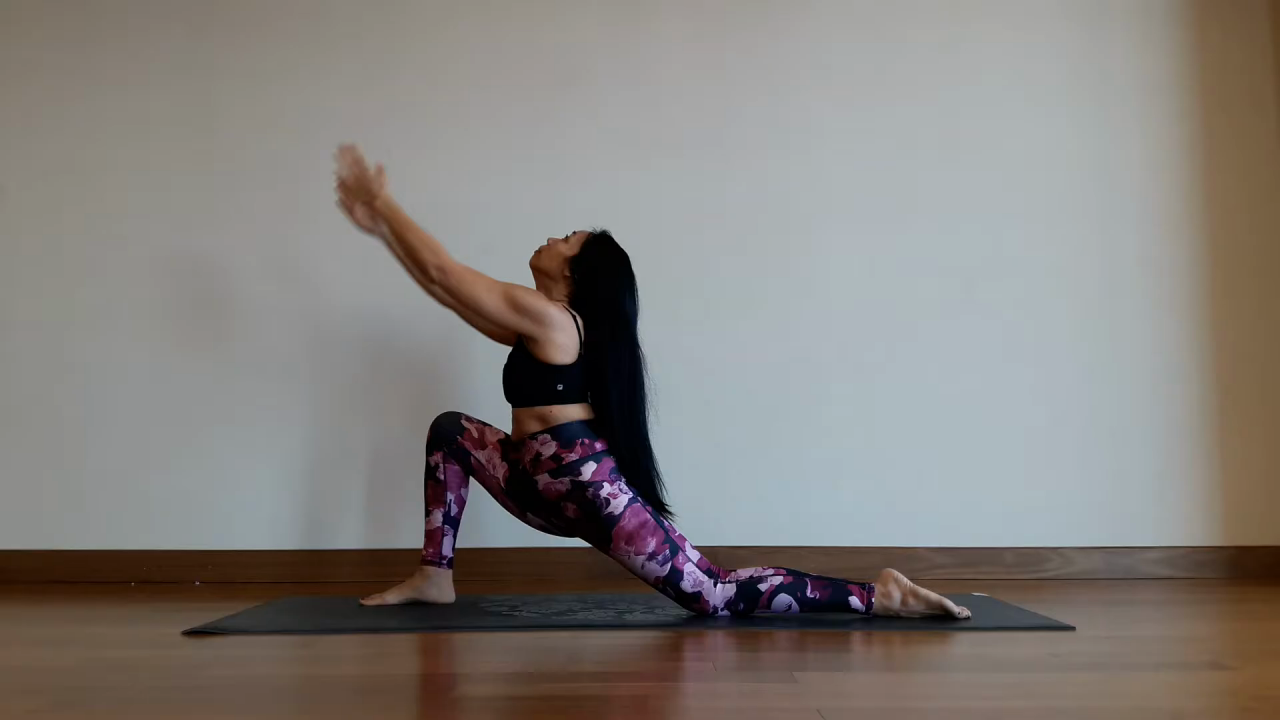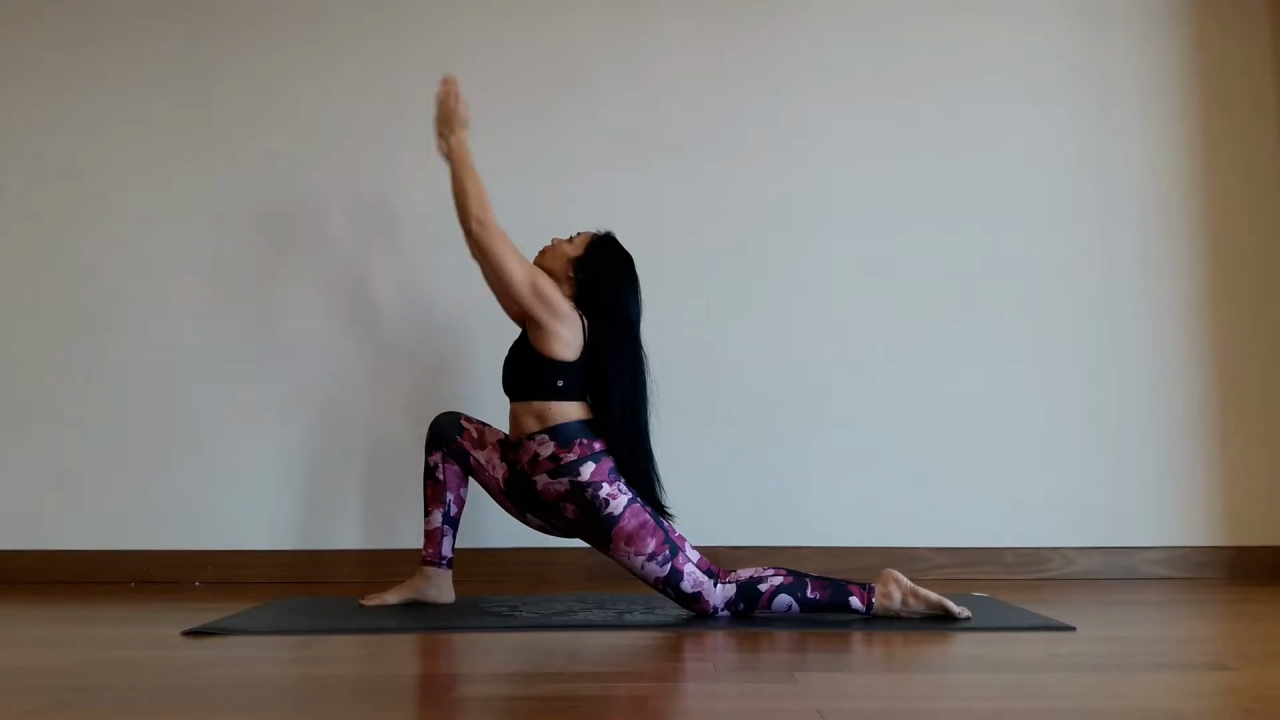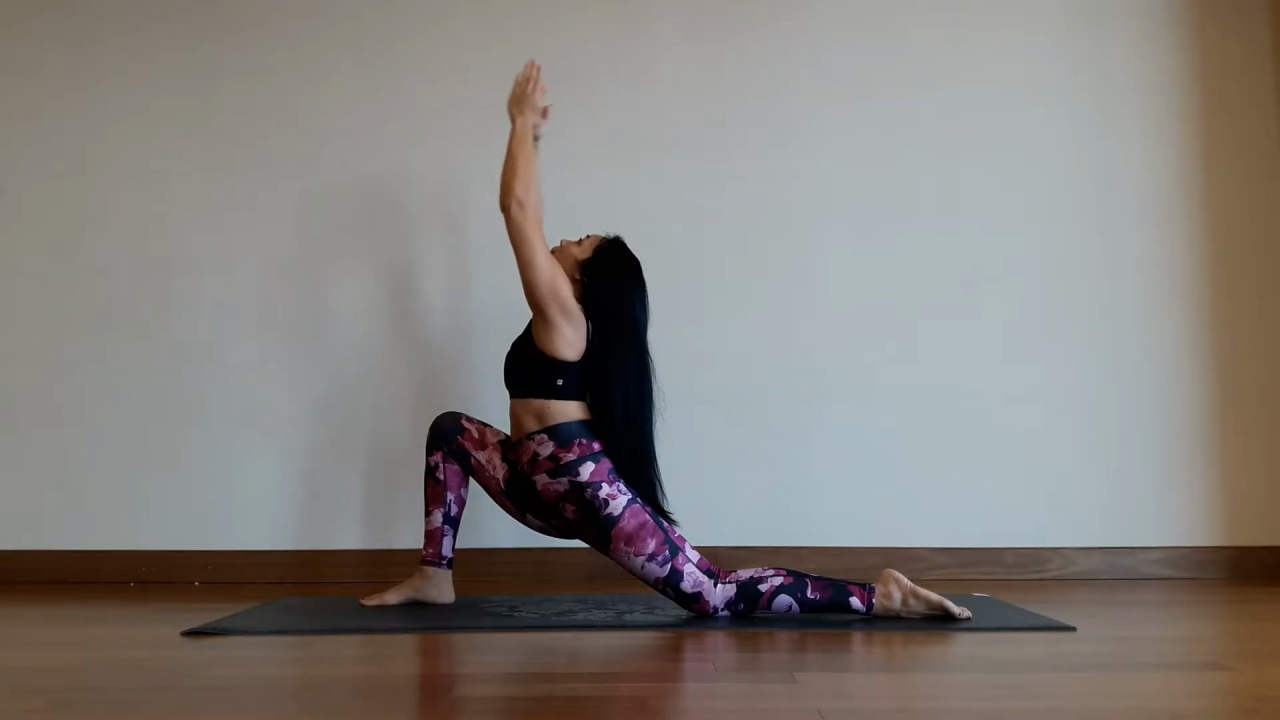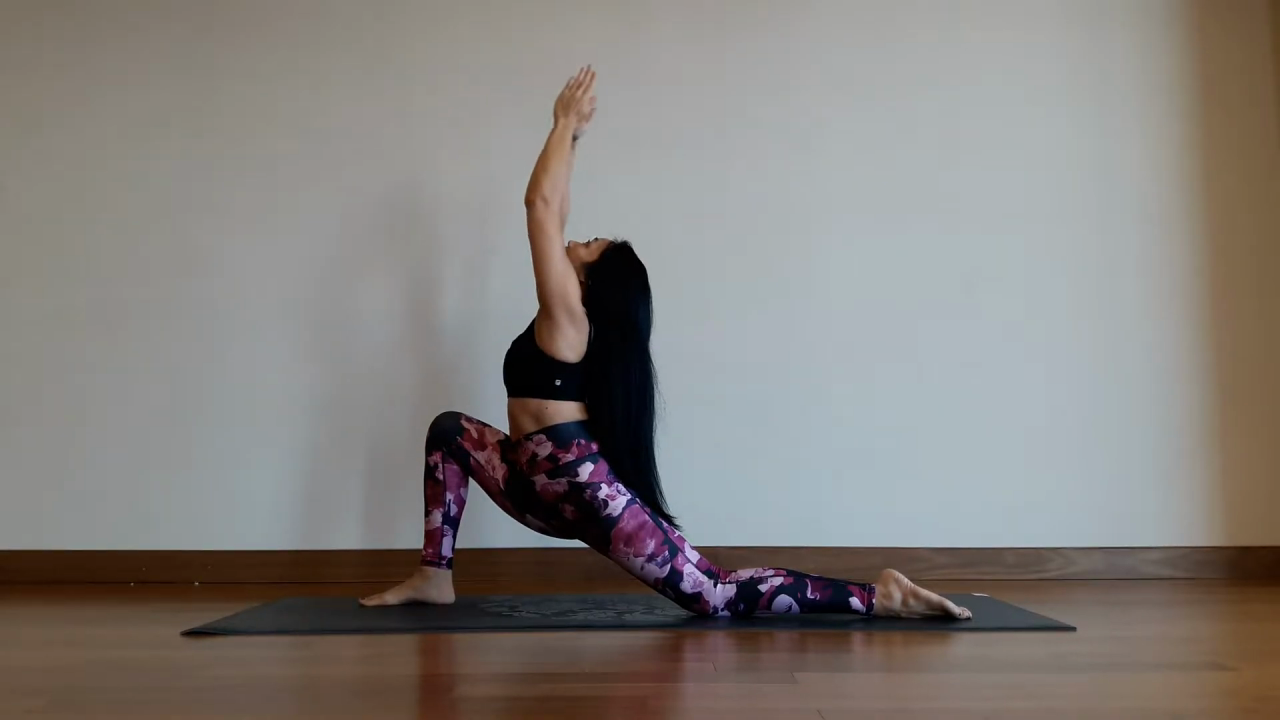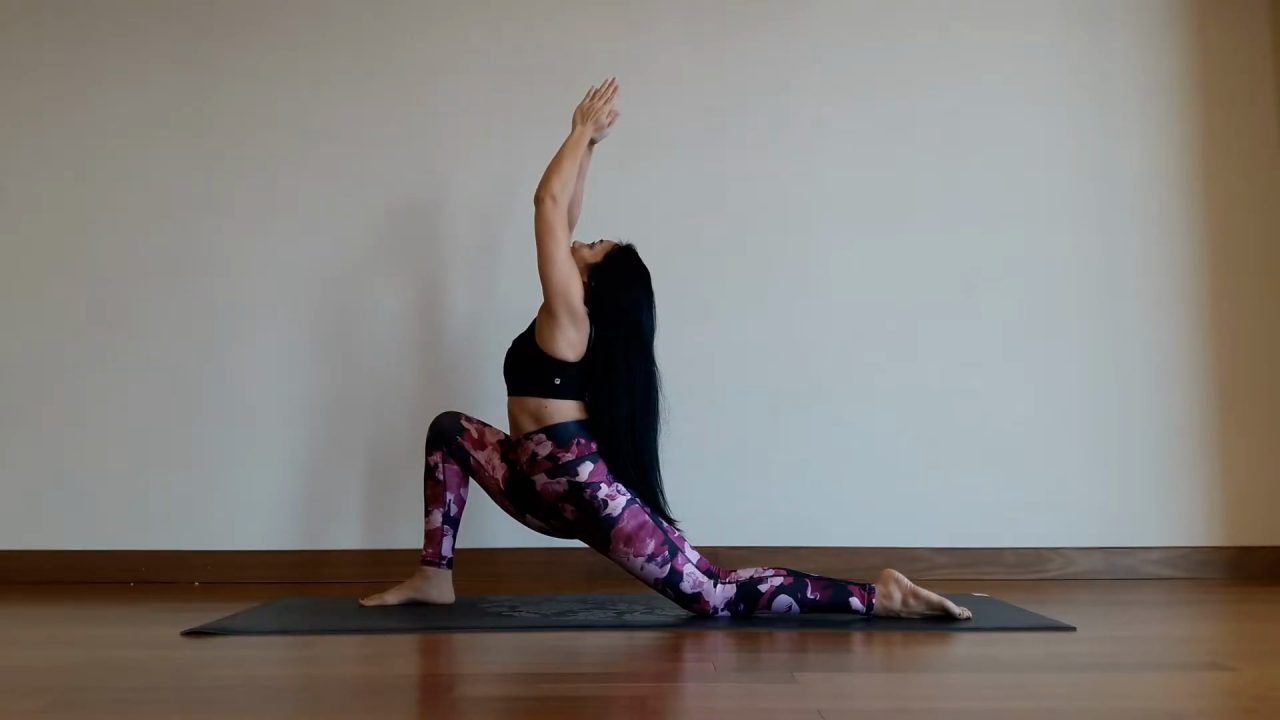
dt=0.4s
person 1, frame 1
left shoulder: (545, 315)
right shoulder: (535, 324)
left elbow: (441, 270)
right elbow: (446, 284)
left wrist: (380, 200)
right wrist: (383, 226)
left hip: (587, 484)
right hip: (555, 485)
left knee: (713, 593)
right knee: (450, 430)
left ankle: (879, 595)
right ankle: (433, 578)
person 1, frame 2
left shoulder: (552, 310)
right shoulder: (545, 317)
left elbow: (481, 224)
right elbow: (483, 244)
left wrist: (458, 139)
right wrist: (454, 151)
left hip: (583, 484)
right hip: (551, 484)
left knee: (713, 594)
right knee: (449, 430)
left ankle: (880, 596)
right ankle: (434, 577)
person 1, frame 3
left shoulder: (561, 310)
right shoulder: (565, 317)
left elbow: (515, 208)
right elbow: (527, 216)
left wrist: (524, 125)
right wrist: (527, 131)
left hip: (582, 483)
right hip: (550, 484)
left knee: (713, 594)
right knee: (450, 430)
left ankle: (878, 596)
right ankle: (435, 577)
person 1, frame 4
left shoulder: (567, 313)
right shoulder: (569, 319)
left elbow: (539, 204)
right elbow: (552, 217)
left wrist: (564, 125)
right wrist: (571, 135)
left hip: (581, 484)
right hip: (551, 486)
left knee: (713, 594)
right knee: (450, 431)
left ankle: (880, 597)
right ankle: (435, 576)
person 1, frame 5
left shoulder: (567, 312)
right shoulder: (572, 318)
left elbow: (547, 202)
right elbow: (561, 217)
left wrist: (583, 133)
right wrist: (586, 142)
left hip: (581, 485)
right hip: (549, 487)
left knee: (712, 593)
right knee: (449, 431)
left ankle: (880, 597)
right ankle: (435, 576)
